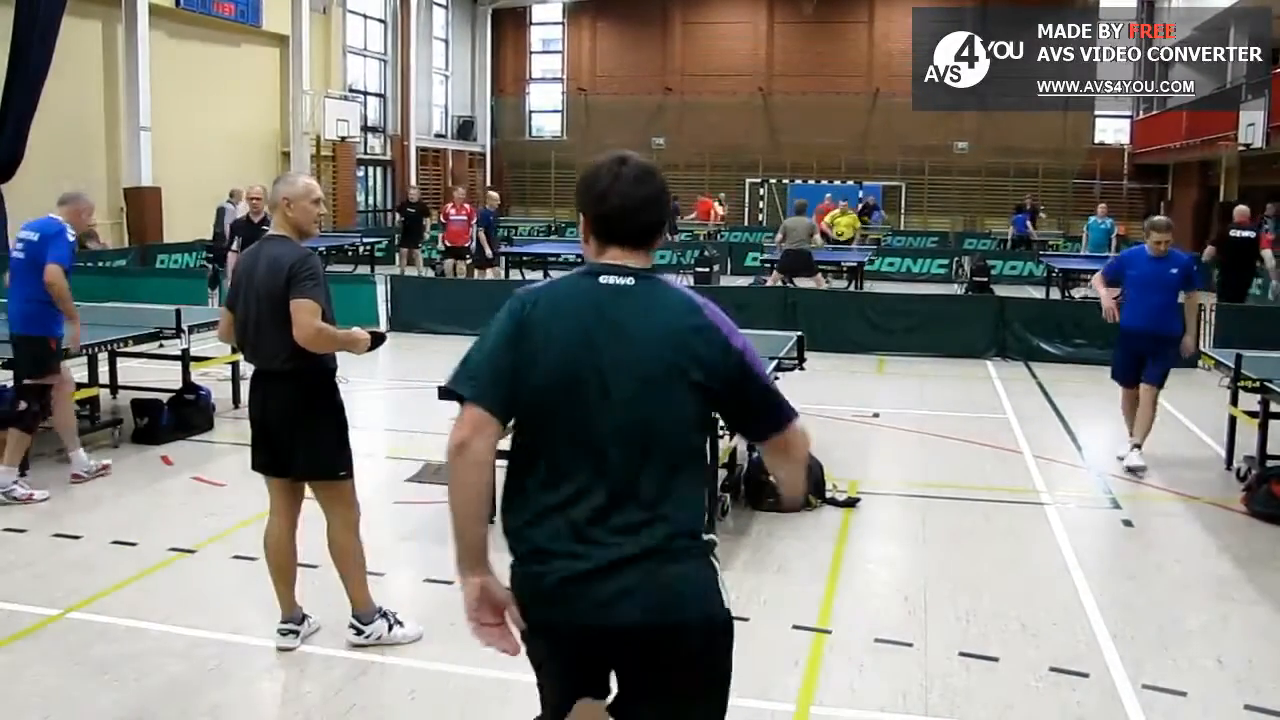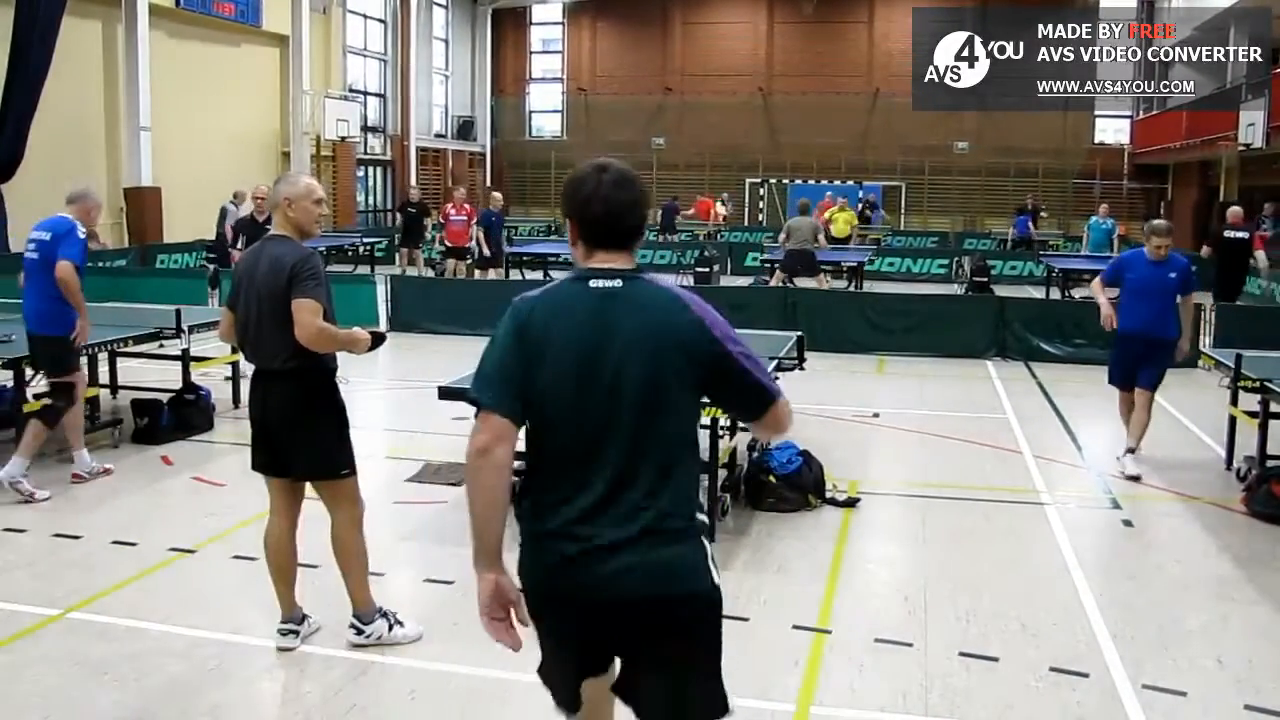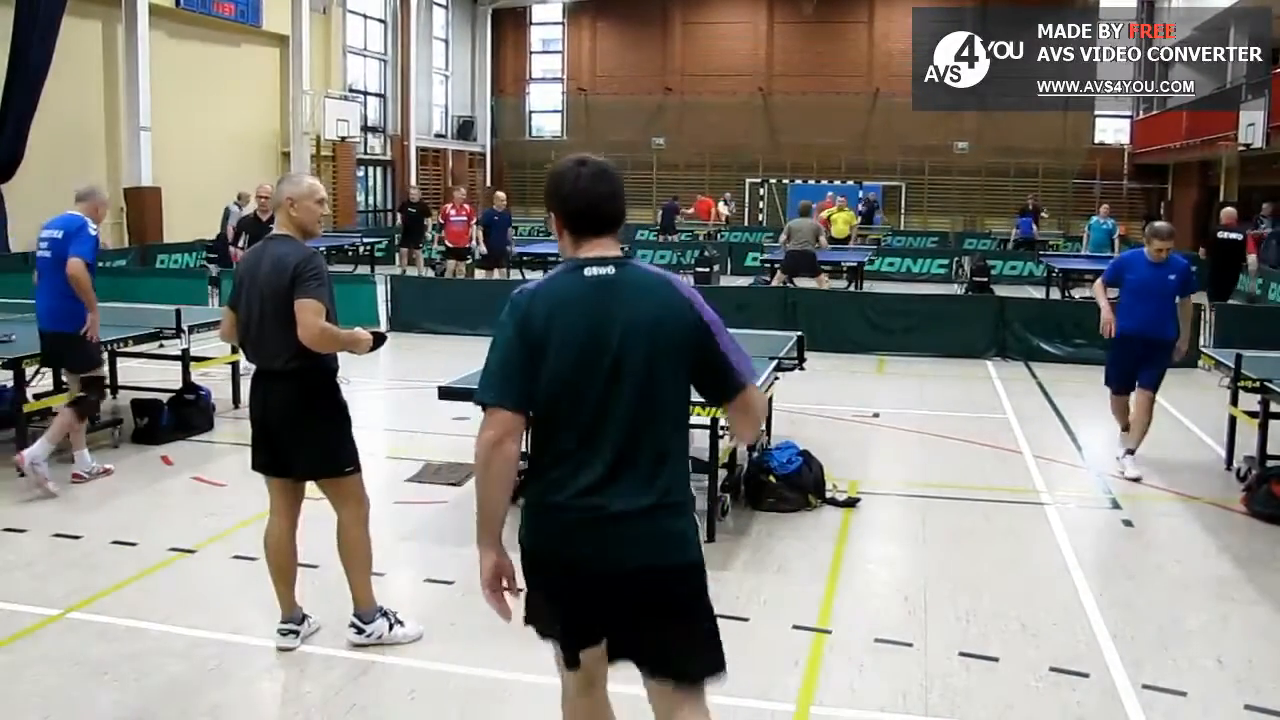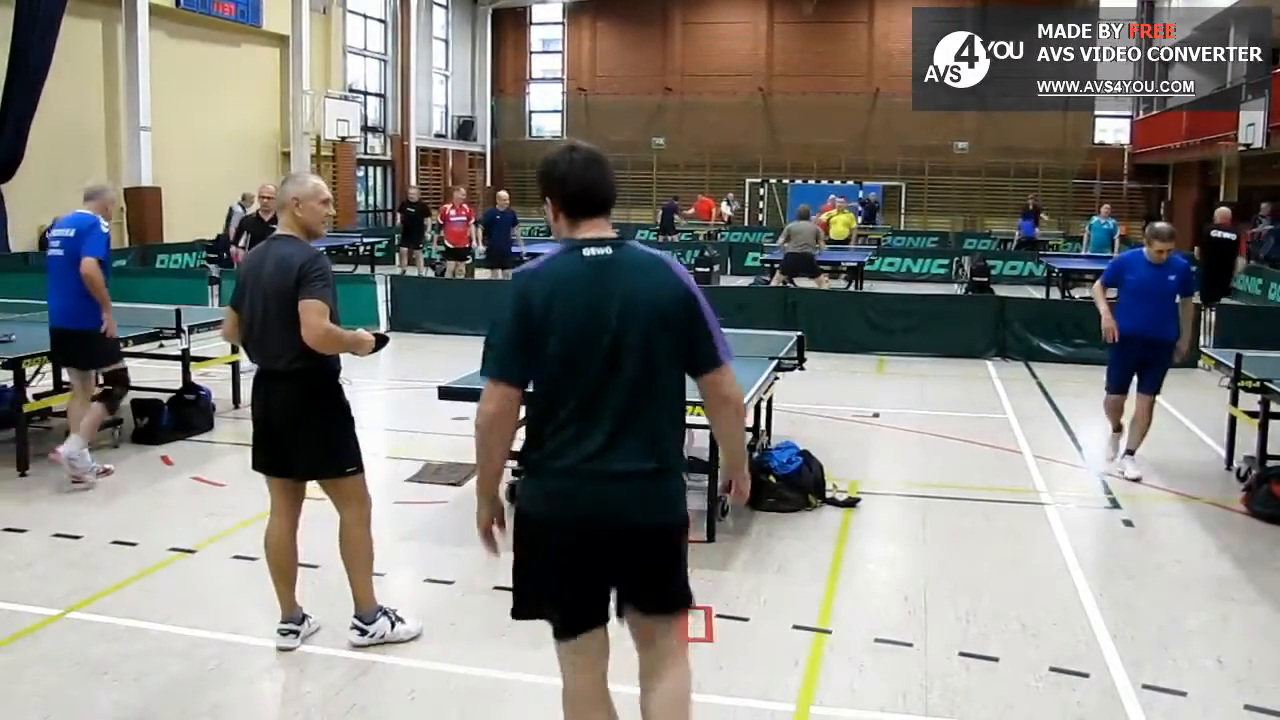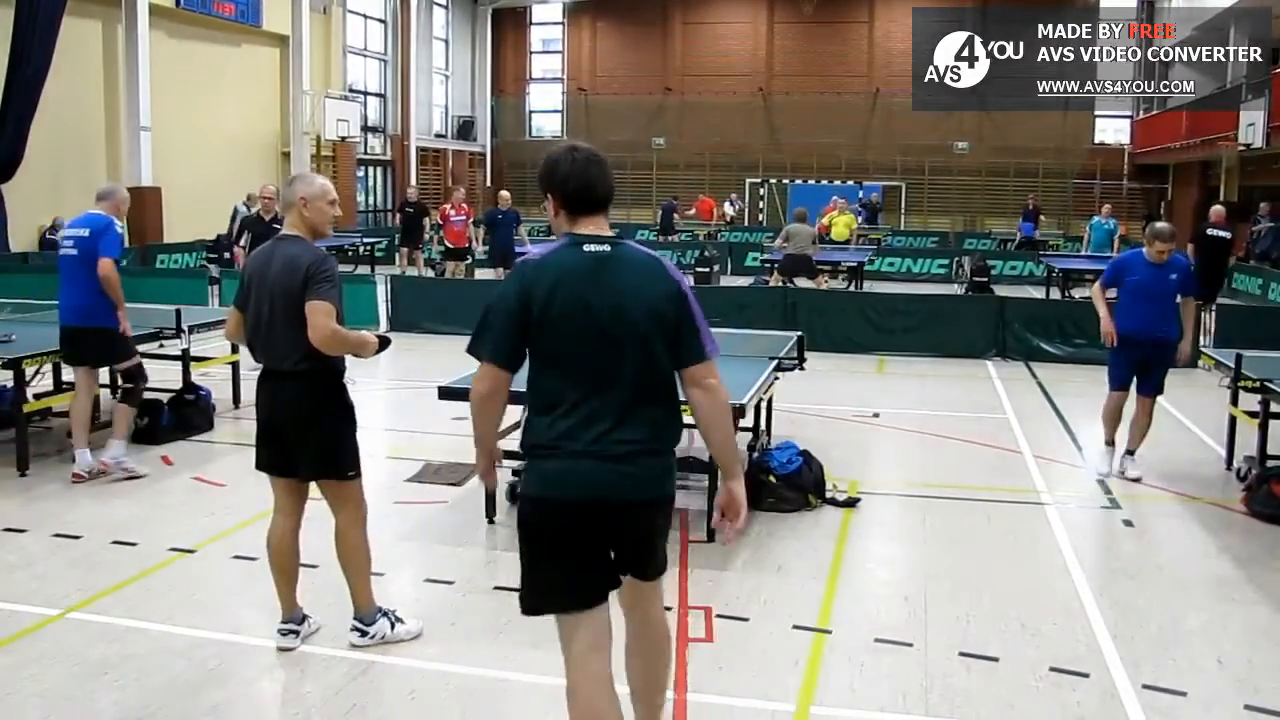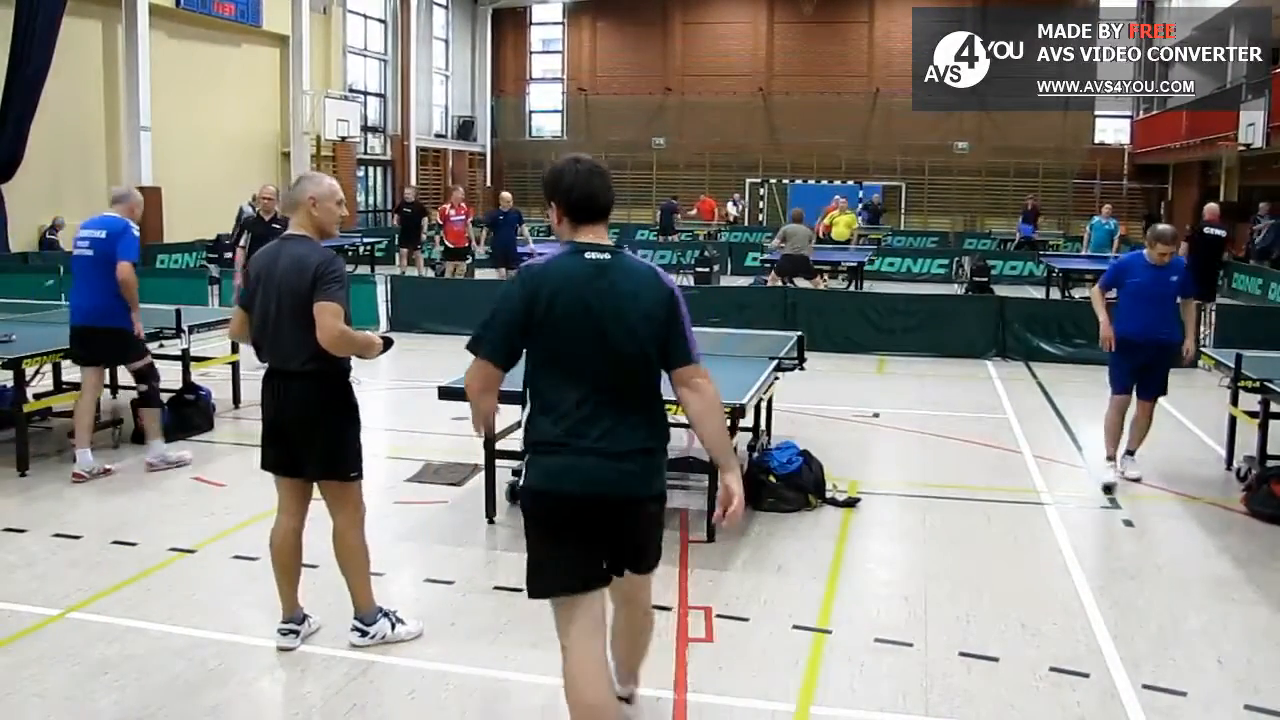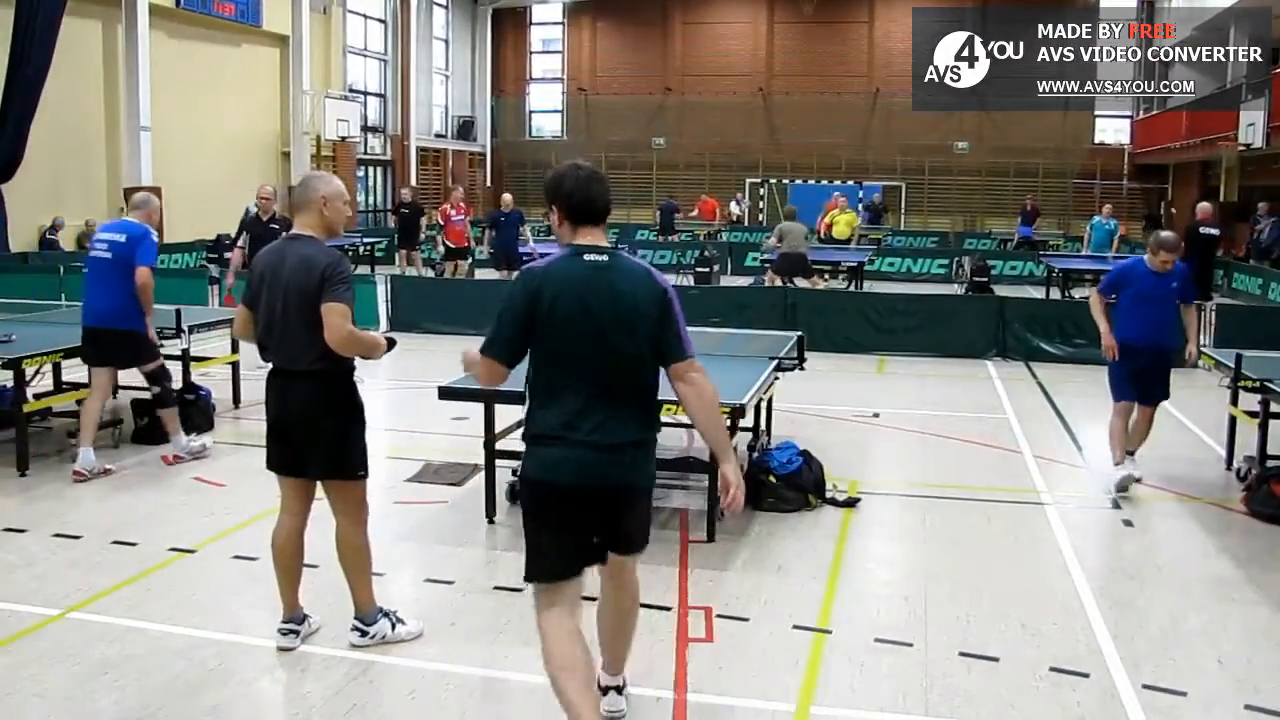
dt=0.1s
person 1, frame 1
left shoulder: (530, 310)
right shoulder: (702, 323)
left elbow: (469, 441)
right elbow: (788, 445)
left wrist: (473, 568)
right wrist: (794, 485)
left hip: (552, 584)
right hip: (672, 593)
person 1, frame 2
left shoulder: (531, 316)
right shoulder: (688, 315)
left elbow: (488, 446)
right elbow: (774, 417)
left wrist: (488, 567)
left hip: (560, 567)
right hip: (669, 569)
person 1, frame 3
left shoulder: (531, 305)
right shoulder: (676, 298)
left elbow: (499, 436)
right elbow: (747, 409)
left wrist: (488, 543)
right wrist: (744, 434)
left hip: (560, 537)
right hip: (662, 535)
person 1, frame 4
left shoulder: (532, 283)
right shoulder: (669, 277)
left elbow: (498, 407)
right elbow: (722, 392)
left wrist: (486, 494)
right wrist: (736, 464)
left hip: (556, 502)
right hip: (653, 496)
left knee: (581, 664)
right knee: (663, 647)
person 1, frame 5
left shoulder: (532, 274)
right shoulder: (660, 275)
left elbow: (489, 386)
right elbow: (703, 384)
left wrist: (485, 453)
right wrist: (732, 473)
left hip: (558, 481)
right hip: (644, 476)
left knee: (585, 645)
right knee: (645, 599)
person 1, frame 6
left shoulder: (534, 278)
right shoulder: (654, 283)
left elbow: (482, 379)
right elbow: (693, 384)
left wrist: (483, 422)
right wrist: (729, 468)
left hip: (558, 477)
right hip: (637, 475)
left knee: (579, 630)
right knee: (634, 587)
person 1, frame 7
left shoulder: (536, 279)
right shoulder: (648, 282)
left elbow: (494, 373)
right elbow: (689, 378)
left wrist: (477, 362)
right wrist: (727, 459)
left hip: (554, 465)
right hip: (628, 462)
left knee: (556, 609)
right knee: (621, 572)
person 2, frame 1
left shoulder: (247, 260)
right shoulder: (301, 260)
left elbow: (227, 331)
right elbow: (309, 332)
right wrist: (352, 340)
left hip: (265, 392)
right hip: (306, 395)
left knee: (282, 510)
right knee: (342, 510)
left ankle: (290, 620)
right ankle: (366, 619)
person 2, frame 2
left shoulder: (248, 261)
right shoulder: (302, 260)
left elbow: (228, 331)
right elbow: (310, 332)
right wrist: (352, 340)
left hip: (265, 392)
right hip: (307, 394)
left knee: (282, 510)
right knee: (346, 508)
left ankle: (290, 620)
right ankle: (366, 618)
person 2, frame 3
left shoulder: (249, 261)
right shoulder: (305, 260)
left elbow: (228, 331)
right elbow: (312, 333)
right wrist: (354, 340)
left hip: (266, 392)
right hip: (307, 394)
left knee: (282, 510)
right knee: (352, 505)
left ankle: (290, 620)
right ankle: (367, 618)
person 2, frame 4
left shoulder: (252, 261)
right shoulder: (309, 261)
left elbow: (231, 331)
right elbow: (317, 334)
right wrist: (357, 342)
left hip: (268, 392)
right hip: (310, 394)
left knee: (283, 511)
right knee: (354, 505)
left ankle: (290, 620)
right ankle: (368, 618)
person 2, frame 5
left shoulder: (256, 260)
right shoulder: (316, 262)
left elbow: (234, 330)
right elbow: (324, 335)
right wrist: (362, 344)
left hip: (272, 391)
right hip: (314, 394)
left knee: (286, 510)
right knee: (349, 510)
left ankle: (290, 620)
right ankle: (368, 619)
person 2, frame 6
left shoulder: (262, 260)
right shoulder: (323, 262)
left elbow: (238, 329)
right elbow: (331, 336)
right wrist: (367, 344)
left hip: (277, 391)
right hip: (320, 394)
left knee: (290, 510)
right knee: (348, 512)
left ankle: (291, 620)
right ankle: (368, 619)
person 2, frame 7
left shoulder: (265, 259)
right shoulder: (329, 262)
left elbow: (242, 329)
right elbow: (339, 337)
right wrist: (374, 345)
left hip: (282, 390)
right hip: (325, 394)
left knee: (292, 510)
right knee: (350, 512)
left ankle: (291, 620)
right ankle: (369, 620)
person 3, frame 1
left shoulder: (29, 228)
right shoulder: (62, 232)
right elbow: (52, 278)
right wrist: (73, 320)
right hip: (40, 327)
left knee: (63, 388)
right knee: (34, 400)
left ankle: (80, 464)
person 3, frame 2
left shoulder: (39, 229)
right shoulder: (74, 230)
right elbow: (64, 273)
right wrist: (83, 314)
left hip: (37, 324)
right hip: (58, 326)
left knee: (75, 388)
right knee: (62, 398)
left ankle: (83, 464)
person 3, frame 3
left shoulder: (50, 227)
right shoulder: (85, 227)
left elbow: (39, 276)
right elbow: (75, 270)
right wrist: (94, 310)
left hip: (49, 321)
right hip: (73, 323)
left knee: (79, 388)
right knee: (93, 392)
left ankle: (83, 464)
right ankle: (35, 455)
person 3, frame 4
left shoulder: (59, 225)
right shoulder: (96, 225)
right elbow: (88, 270)
right wrist: (107, 309)
left hip: (59, 320)
right hip: (87, 320)
left knee: (82, 387)
right knee: (117, 383)
left ankle: (80, 461)
right ankle: (71, 449)
person 3, frame 5
left shoulder: (71, 226)
right shoulder: (110, 225)
right elbow: (105, 270)
right wrist: (121, 309)
left hip: (70, 319)
right hip: (100, 319)
left knee: (85, 387)
right knee: (134, 378)
left ankle: (82, 462)
right ankle: (114, 455)
person 3, frame 6
left shoulder: (85, 227)
right shoulder: (126, 228)
right elbow: (124, 274)
right wrist: (135, 311)
left hip: (81, 319)
right hip: (113, 319)
left knee: (90, 387)
right knee: (147, 379)
left ankle: (83, 462)
right ankle: (157, 453)
person 3, frame 7
left shoulder: (102, 231)
right shoulder: (145, 234)
right elbow: (142, 279)
right wrist: (149, 315)
left hip: (93, 320)
right hip: (127, 322)
left knee: (99, 388)
right knee: (160, 379)
left ankle: (85, 460)
right ankle: (181, 446)
person 4, frame 1
left shoulder: (1184, 262)
right shoulder: (1128, 258)
left elbow: (1191, 297)
right elbow: (1097, 278)
left wrist: (1190, 334)
right wrist: (1105, 294)
left hip: (1165, 339)
right hip: (1131, 334)
left knee: (1149, 393)
right knee: (1129, 391)
left ankle: (1135, 449)
right ankle: (1132, 439)
person 4, frame 2
left shoulder: (1181, 266)
right shoulder: (1126, 261)
left elbow: (1187, 301)
right elbow: (1097, 283)
left wrist: (1185, 338)
right wrist: (1104, 302)
left hip: (1161, 343)
right hip: (1127, 338)
left knee: (1143, 397)
right knee: (1126, 394)
left ankle: (1129, 454)
right ankle: (1132, 442)
person 4, frame 3
left shoulder: (1181, 267)
right shoulder: (1125, 261)
left elbow: (1185, 302)
right elbow: (1099, 285)
left wrist: (1184, 338)
right wrist: (1106, 309)
left hip: (1160, 344)
right hip: (1124, 338)
left knee: (1145, 398)
right knee: (1118, 396)
left ankle: (1128, 455)
right ankle: (1126, 429)
person 4, frame 4
left shoulder: (1181, 268)
right shoulder: (1124, 261)
left elbow: (1186, 302)
right elbow: (1098, 286)
left wrist: (1185, 338)
right wrist: (1105, 314)
left hip: (1160, 345)
right hip: (1125, 339)
left knee: (1145, 401)
right knee: (1114, 398)
left ankle: (1128, 455)
right ankle: (1116, 429)
person 4, frame 5
left shoulder: (1182, 267)
right shoulder: (1124, 262)
left elbow: (1188, 301)
right elbow: (1098, 288)
left wrist: (1187, 337)
right wrist: (1105, 317)
left hip: (1161, 345)
right hip: (1124, 340)
left knee: (1146, 403)
right knee: (1117, 396)
left ankle: (1129, 456)
right ankle: (1108, 446)
person 4, frame 6
left shoulder: (1181, 268)
right shoulder: (1124, 264)
left elbow: (1187, 302)
right elbow: (1097, 291)
left wrist: (1189, 337)
right wrist: (1104, 322)
left hip: (1162, 347)
right hip: (1125, 344)
left knee: (1146, 406)
right knee: (1120, 400)
left ankle: (1128, 456)
right ankle: (1110, 461)
person 4, frame 7
left shoulder: (1182, 273)
right shoulder: (1124, 270)
left elbow: (1188, 307)
right elbow: (1096, 299)
left wrist: (1192, 341)
right wrist: (1105, 332)
left hip: (1160, 352)
right hip: (1123, 349)
left knee: (1146, 411)
right knee: (1123, 406)
left ankle: (1129, 457)
right ankle: (1119, 468)
